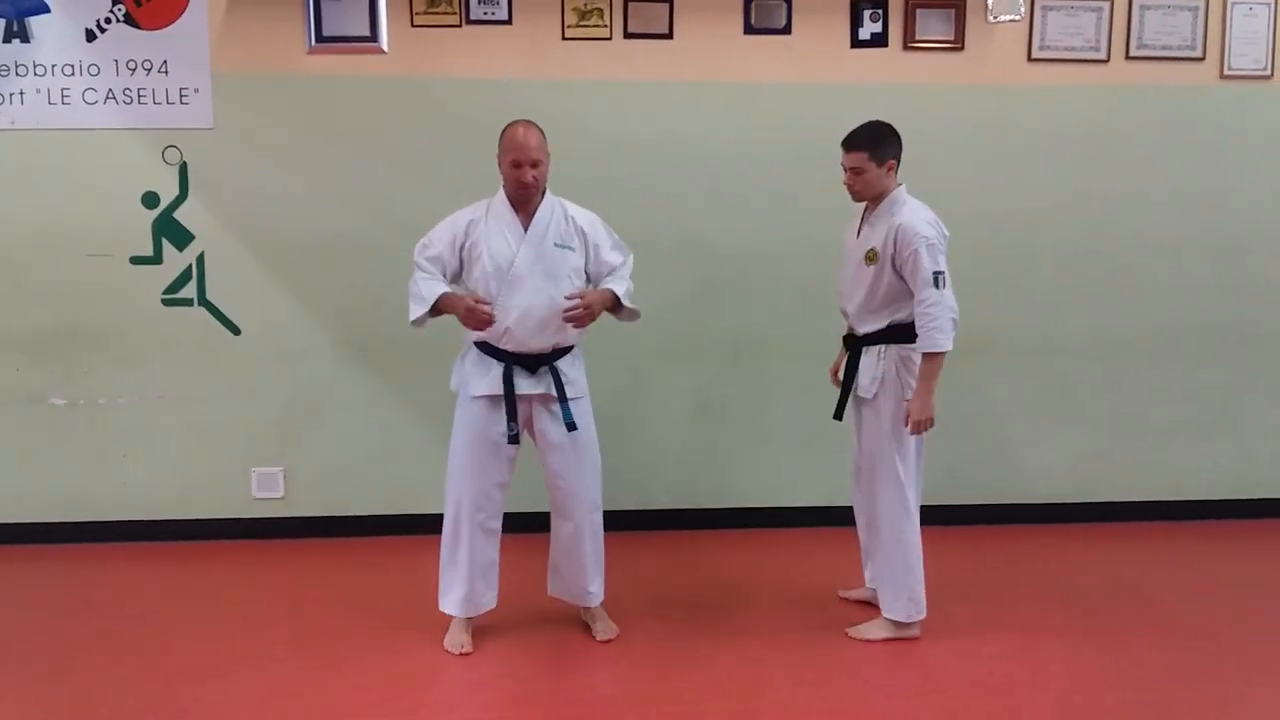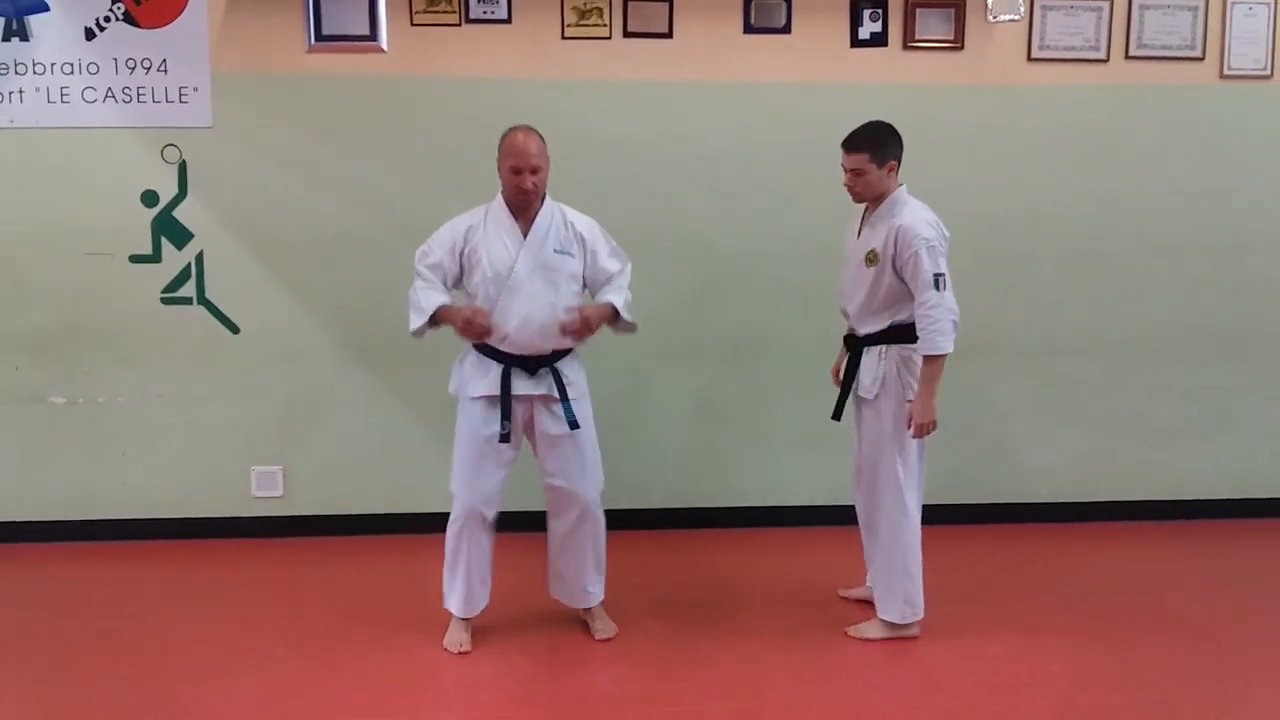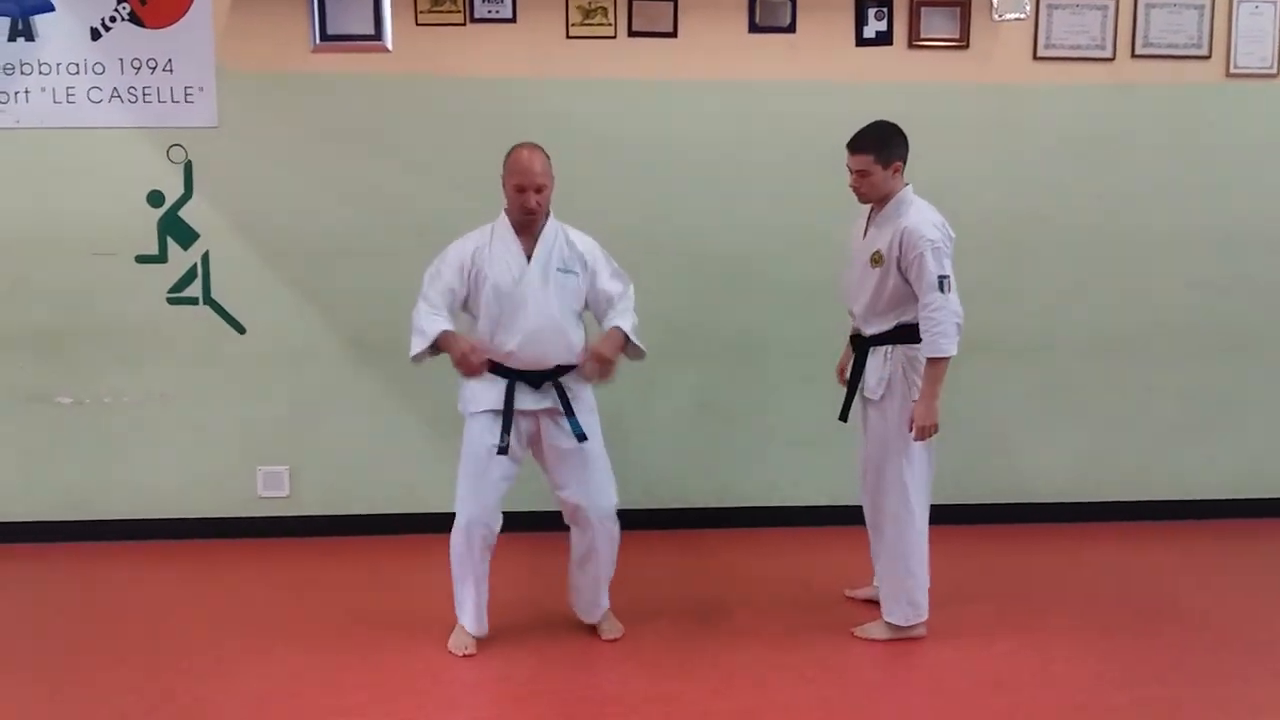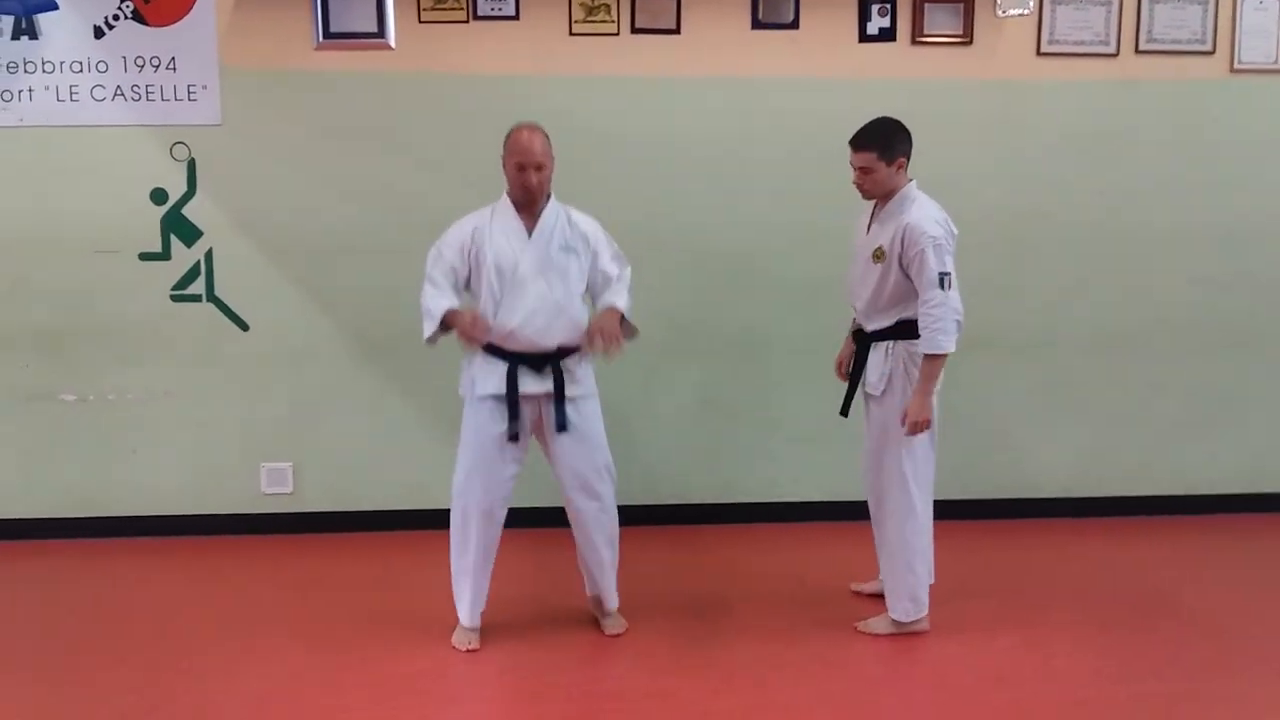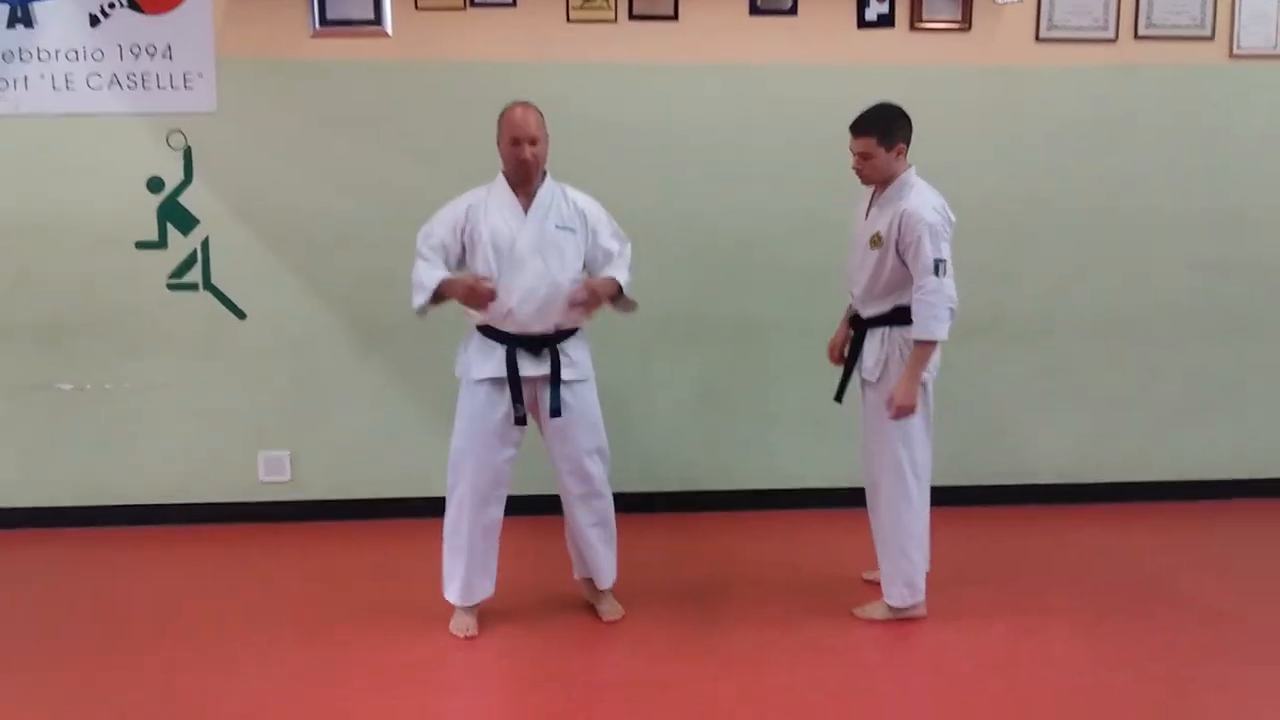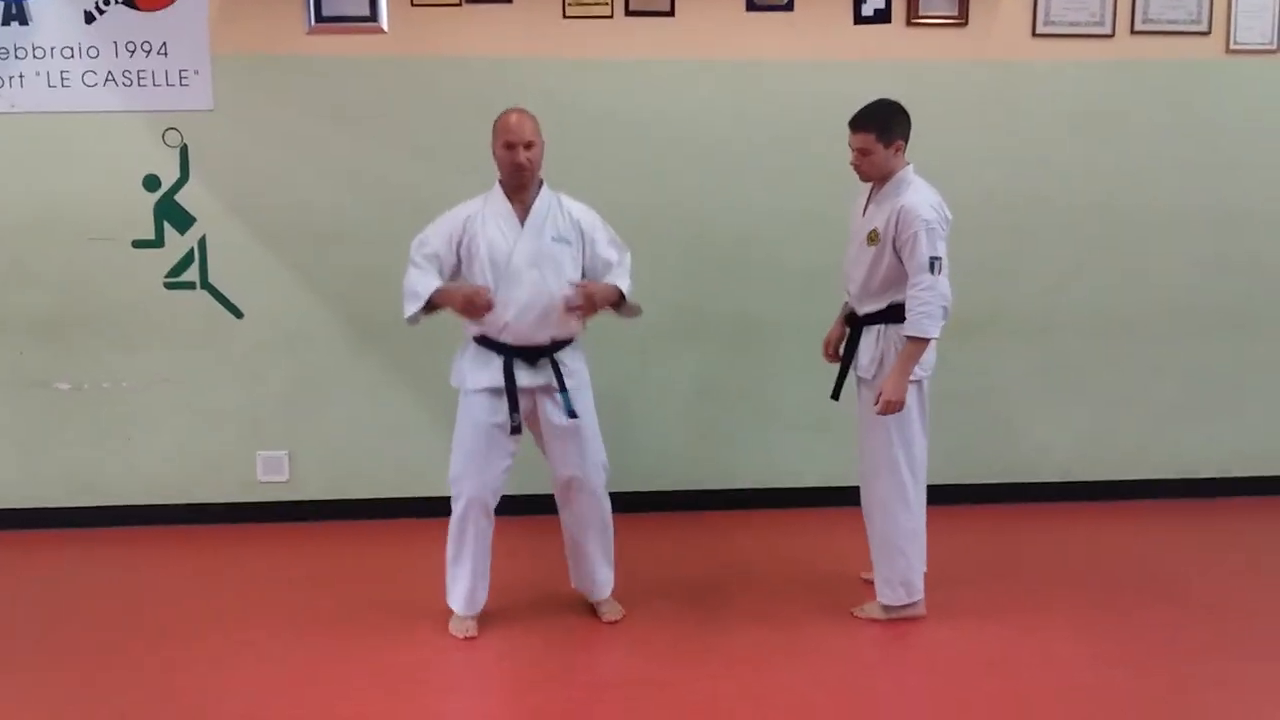
dt=0.1s
person 1, frame 1
left shoulder: (580, 223)
right shoulder: (467, 225)
left elbow: (621, 269)
right elbow: (423, 271)
left wrist: (603, 297)
right wrist: (453, 302)
left hip: (559, 376)
right hip: (490, 376)
left knee: (578, 492)
right knee: (473, 494)
left ankle: (587, 600)
right ankle: (462, 612)
person 1, frame 2
left shoulder: (579, 228)
right shoulder: (466, 229)
left elbow: (618, 276)
right elbow: (424, 279)
left wrist: (603, 310)
right wrist: (451, 312)
left hip: (559, 379)
right hip: (489, 381)
left knee: (580, 494)
right knee: (473, 498)
left ankle: (586, 599)
right ankle: (461, 611)
person 1, frame 3
left shoulder: (580, 248)
right shoulder: (472, 250)
left elbow: (620, 301)
right elbow: (429, 305)
left wrist: (613, 342)
right wrist: (453, 343)
left hip: (565, 394)
right hip: (495, 396)
left knee: (596, 507)
right knee: (476, 511)
left ankle: (596, 606)
right ankle: (469, 618)
person 1, frame 4
left shoulder: (582, 228)
right shoulder: (474, 229)
left elbow: (617, 284)
right elbow: (435, 285)
left wrist: (613, 317)
right wrist: (459, 319)
left hip: (567, 377)
right hip: (496, 378)
left knee: (592, 489)
right knee: (479, 497)
left ankle: (603, 598)
right ankle: (469, 613)
person 1, frame 5
left shoulder: (580, 208)
right shoulder: (469, 209)
left elbow: (618, 257)
right elbow: (425, 260)
left wrist: (606, 286)
right wrist: (453, 286)
left hip: (564, 360)
right hip: (493, 361)
left knee: (586, 473)
right knee: (475, 478)
left ankle: (598, 581)
right ankle: (465, 597)
person 1, frame 6
left shoulder: (576, 216)
right shoulder: (465, 219)
left elbow: (620, 267)
right elbow: (418, 270)
left wrist: (607, 292)
right wrist: (448, 293)
left hip: (560, 369)
right hip: (490, 371)
left knee: (584, 480)
right knee: (475, 487)
left ankle: (598, 587)
right ankle: (464, 601)
person 2, frame 1
left shoulder: (912, 226)
right shoulder: (868, 218)
left elbow: (938, 314)
left wrist: (924, 393)
right wrist: (846, 352)
left hip: (895, 365)
right hip: (869, 362)
left knee: (892, 488)
right knee: (870, 480)
left ankle: (903, 614)
right ankle: (884, 582)
person 2, frame 2
left shoulder: (913, 226)
right shoulder: (867, 218)
left elbow: (938, 314)
left wrist: (926, 395)
right wrist: (846, 350)
left hip: (897, 364)
right hip: (870, 362)
left knee: (894, 488)
right knee: (871, 480)
left ankle: (901, 612)
right ankle: (885, 582)
person 2, frame 3
left shoulder: (918, 228)
right shoulder: (872, 217)
left elbow: (942, 316)
left wrist: (928, 398)
right wrist: (851, 350)
left hip: (902, 364)
right hip: (875, 362)
left knee: (900, 488)
right knee: (879, 480)
left ankle: (906, 614)
right ankle: (893, 582)
person 2, frame 4
left shoulder: (921, 224)
right shoulder: (876, 212)
left elbow: (942, 314)
left wrist: (921, 394)
right wrist: (852, 343)
left hip: (905, 360)
right hip: (879, 357)
left knee: (902, 483)
right knee: (886, 477)
left ankle: (909, 608)
right ankle: (900, 576)
person 2, frame 5
left shoulder: (919, 211)
right shoulder: (875, 198)
left elbow: (935, 301)
left wrist: (910, 378)
right wrist: (846, 327)
left hip: (900, 347)
right hip: (875, 343)
left knee: (898, 469)
right knee: (888, 464)
left ankle: (905, 594)
right ankle: (903, 563)
person 2, frame 6
left shoulder: (917, 207)
right shoulder: (873, 195)
left elbow: (929, 299)
left wrist: (900, 376)
right wrist: (842, 324)
left hip: (896, 346)
right hip: (872, 340)
left knee: (891, 470)
right knee: (890, 464)
left ankle: (903, 594)
right ankle: (900, 566)
